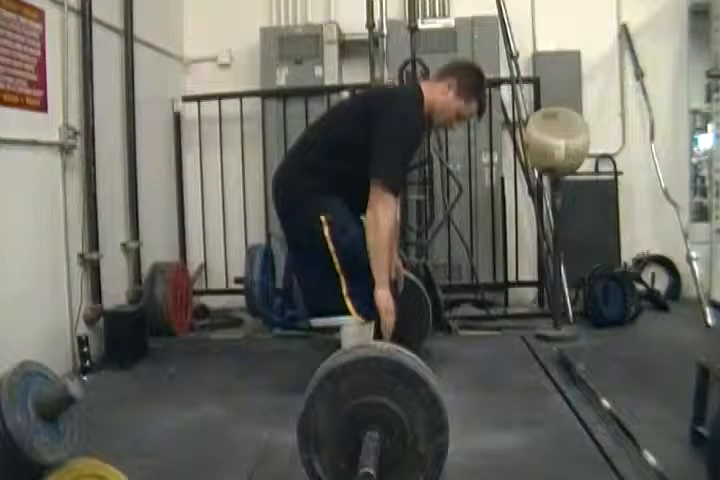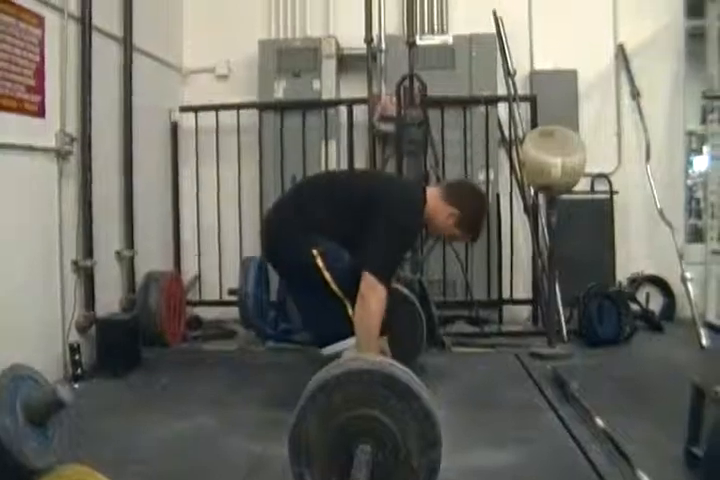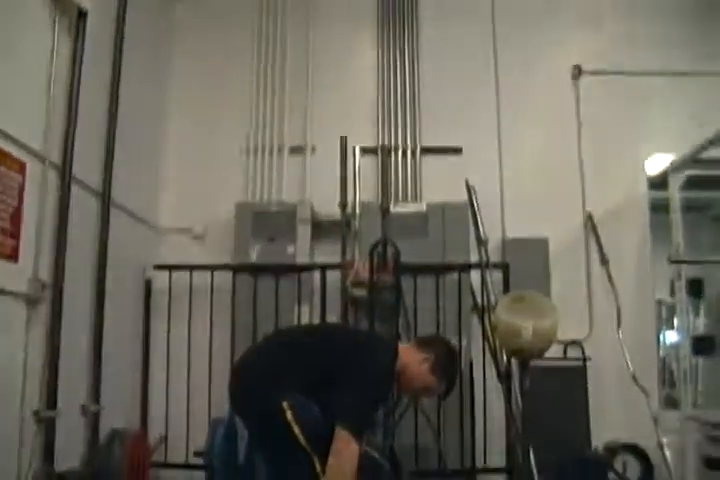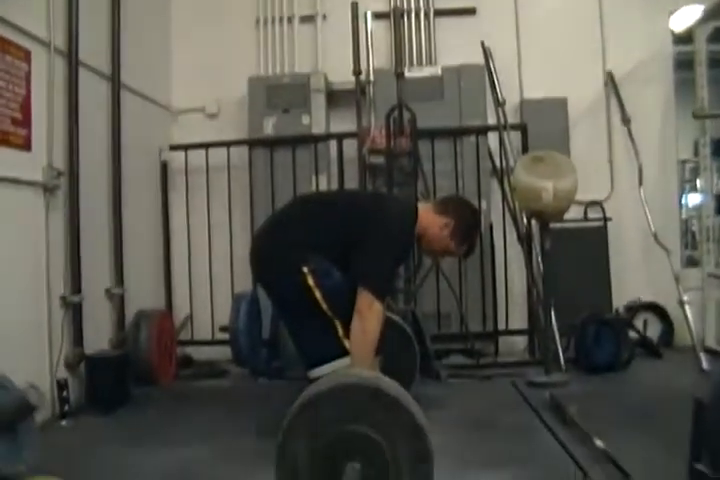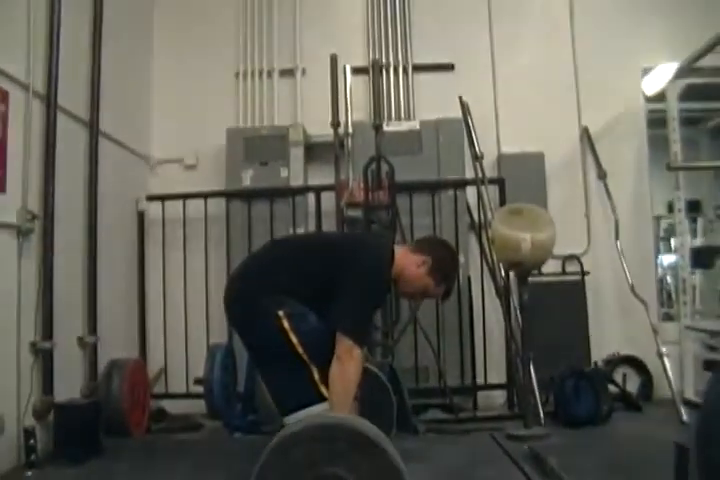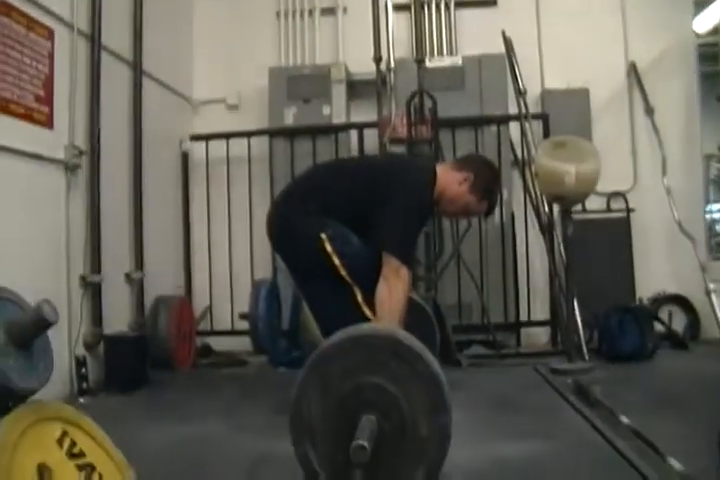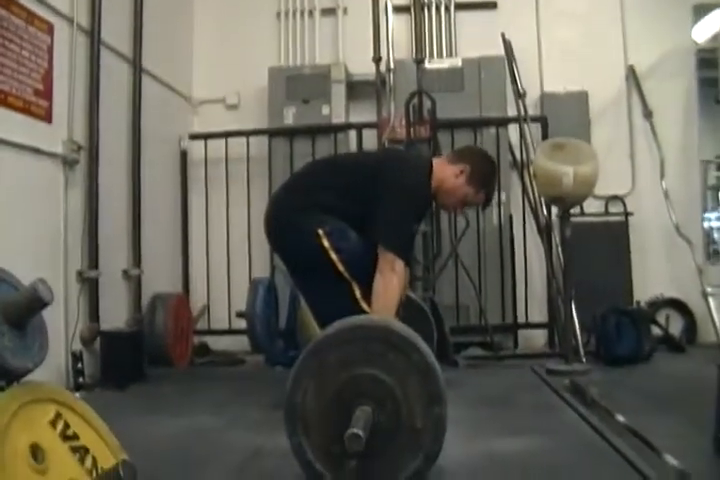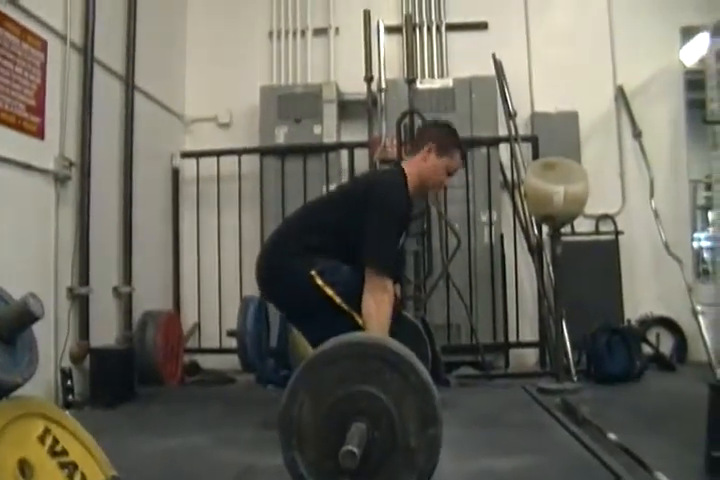
dt=0.5s
person 1, frame 1
left shoulder: (405, 107)
right shoulder: (402, 113)
left elbow: (388, 196)
right elbow: (381, 203)
left wrist: (392, 251)
right wrist: (382, 285)
left hip: (316, 190)
right hip: (307, 191)
left knee: (359, 291)
right knee: (355, 305)
person 1, frame 2
left shoulder: (406, 200)
right shoulder: (402, 212)
left elbow: (374, 283)
right elbow: (371, 292)
left wrist: (376, 339)
left hip: (293, 227)
right hip: (294, 231)
right knee: (356, 330)
person 1, frame 3
left shoulder: (378, 356)
right shoulder: (375, 364)
left elbow: (345, 438)
right elbow: (344, 446)
left hip: (261, 378)
right hip: (264, 382)
person 1, frame 4
left shoulder: (398, 218)
right shoulder: (394, 227)
left elbow: (367, 302)
right elbow: (368, 308)
left hip: (282, 248)
right hip: (283, 250)
right knee: (340, 352)
person 1, frame 5
left shoulder: (374, 260)
right shoulder: (370, 269)
left elbow: (348, 350)
right elbow: (347, 353)
left hip: (258, 293)
right hip: (259, 295)
right knee: (316, 399)
person 1, frame 6
left shoulder: (417, 181)
right shoulder: (413, 188)
left elbow: (397, 270)
right elbow: (393, 274)
left hip: (299, 218)
right hip: (301, 218)
right knee: (362, 323)
person 1, frame 7
left shoulder: (414, 179)
right shoulder: (409, 181)
left elbow: (397, 264)
right elbow: (389, 267)
left hip: (297, 214)
right hip: (300, 213)
person 1, frame 8
left shoulder: (392, 190)
right shoulder: (389, 193)
left elbow: (385, 281)
right elbow: (377, 286)
left hip: (287, 264)
right hip: (292, 262)
